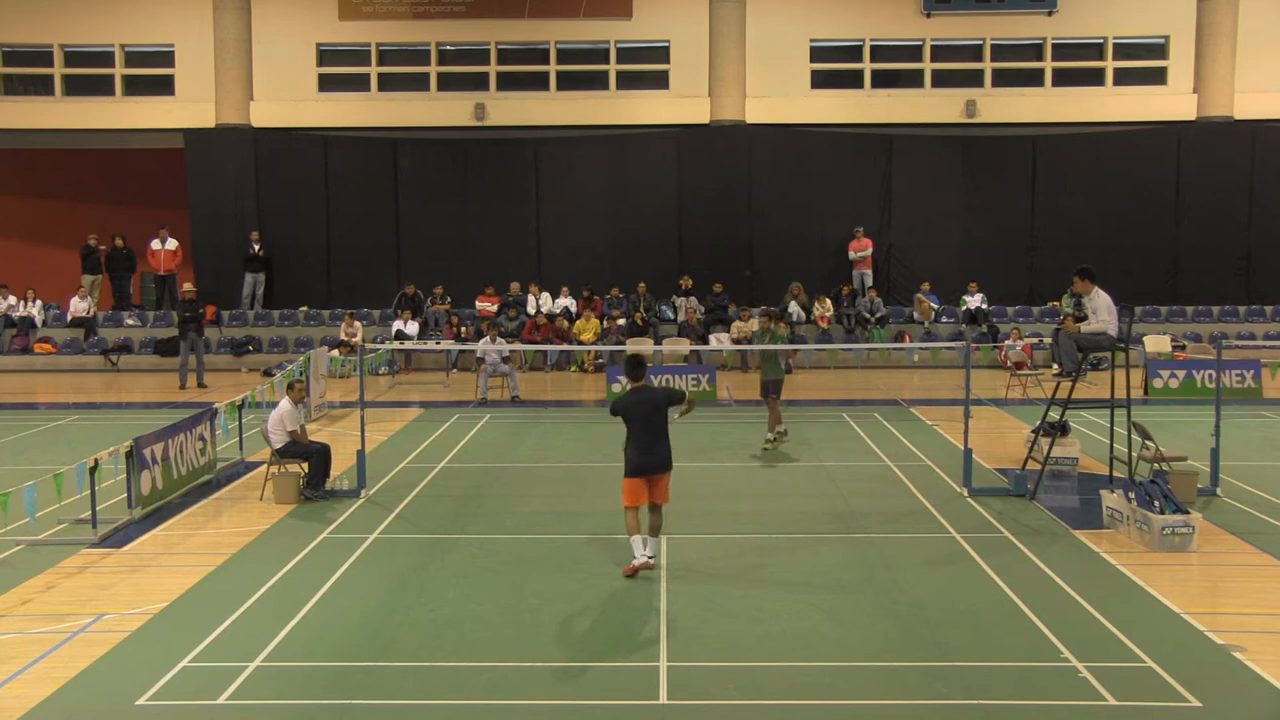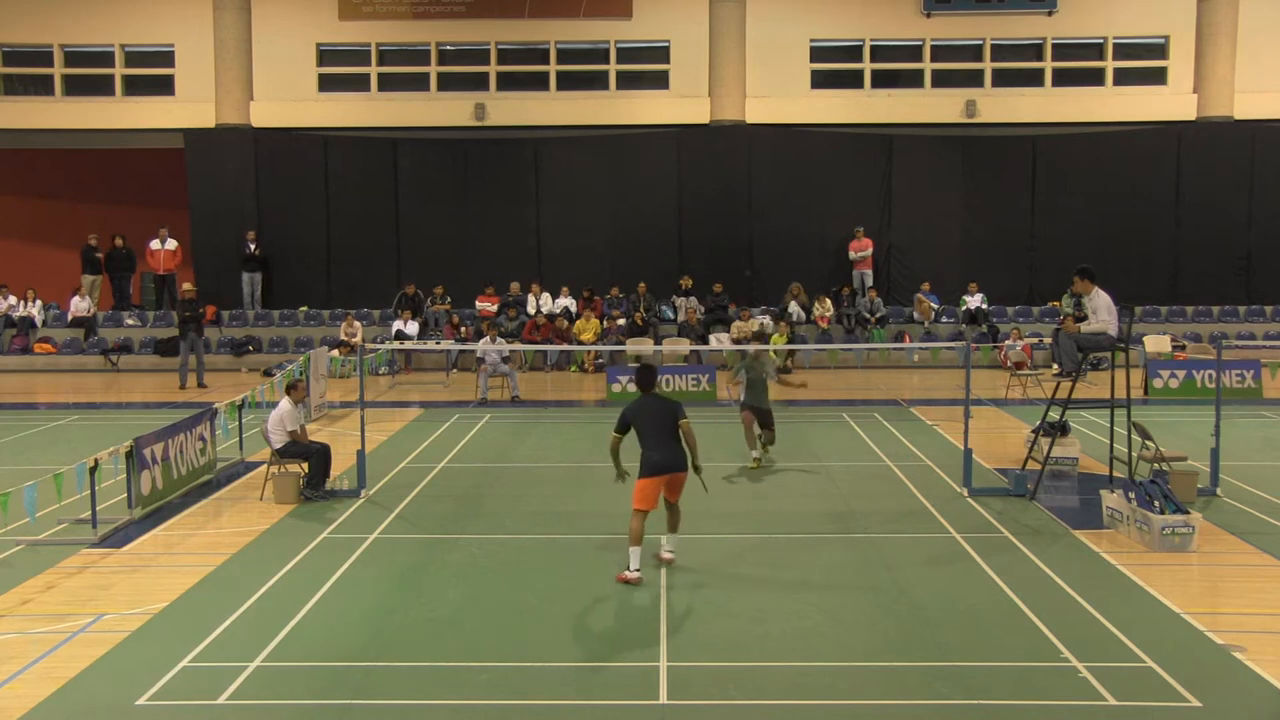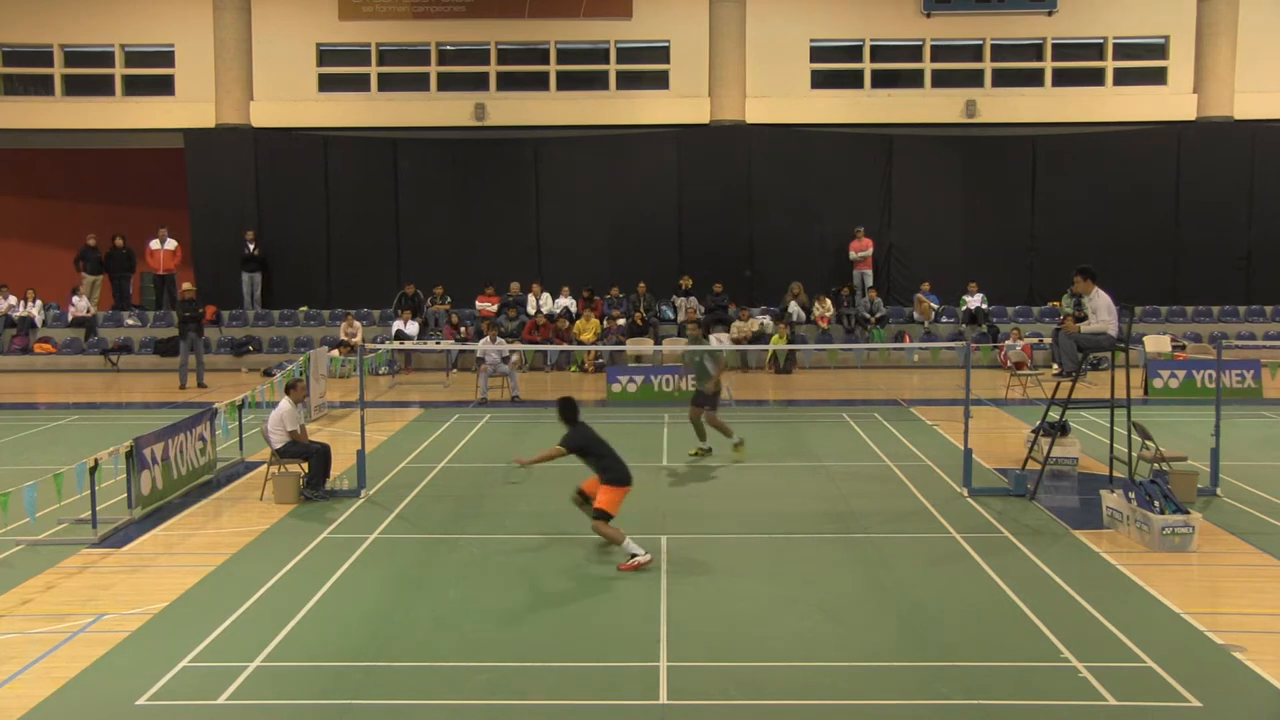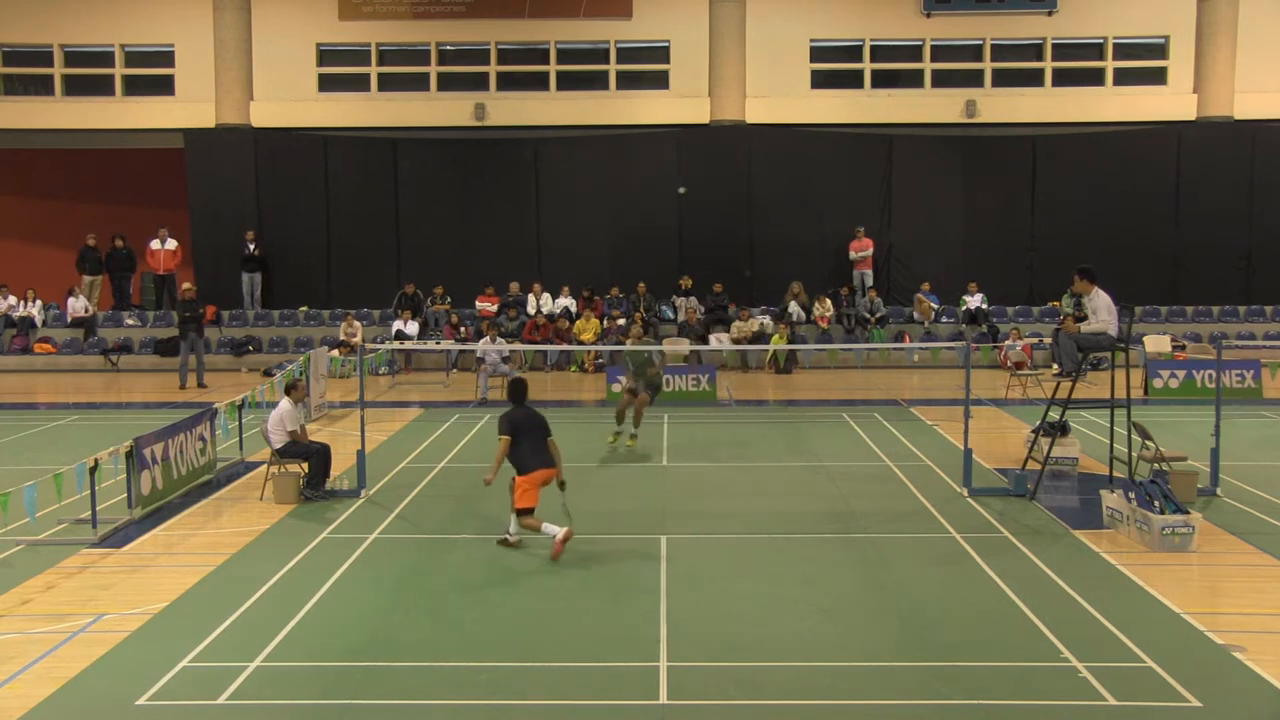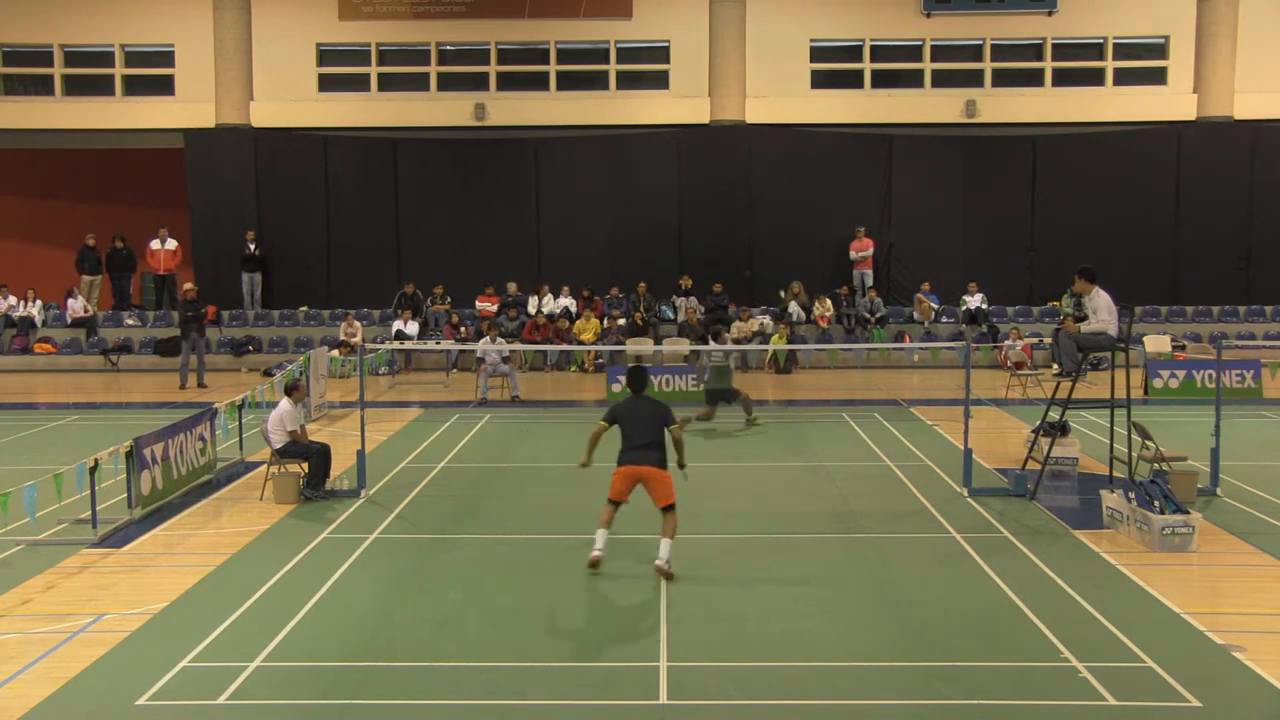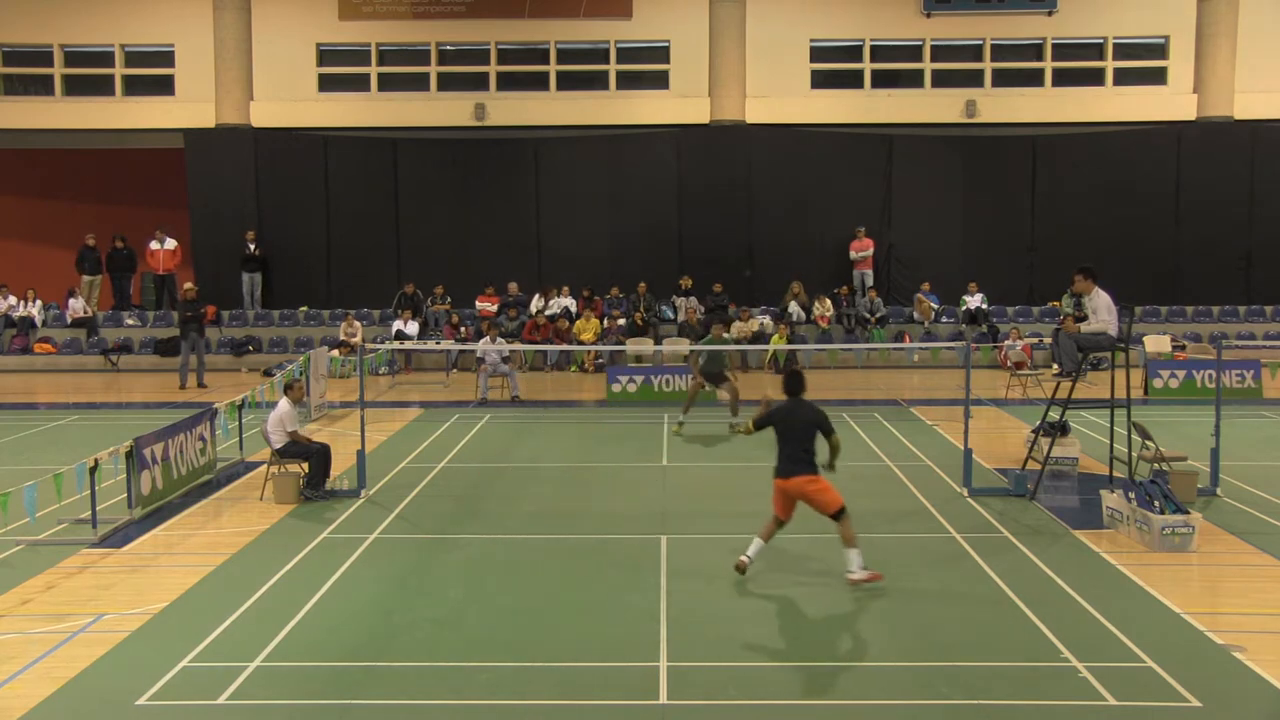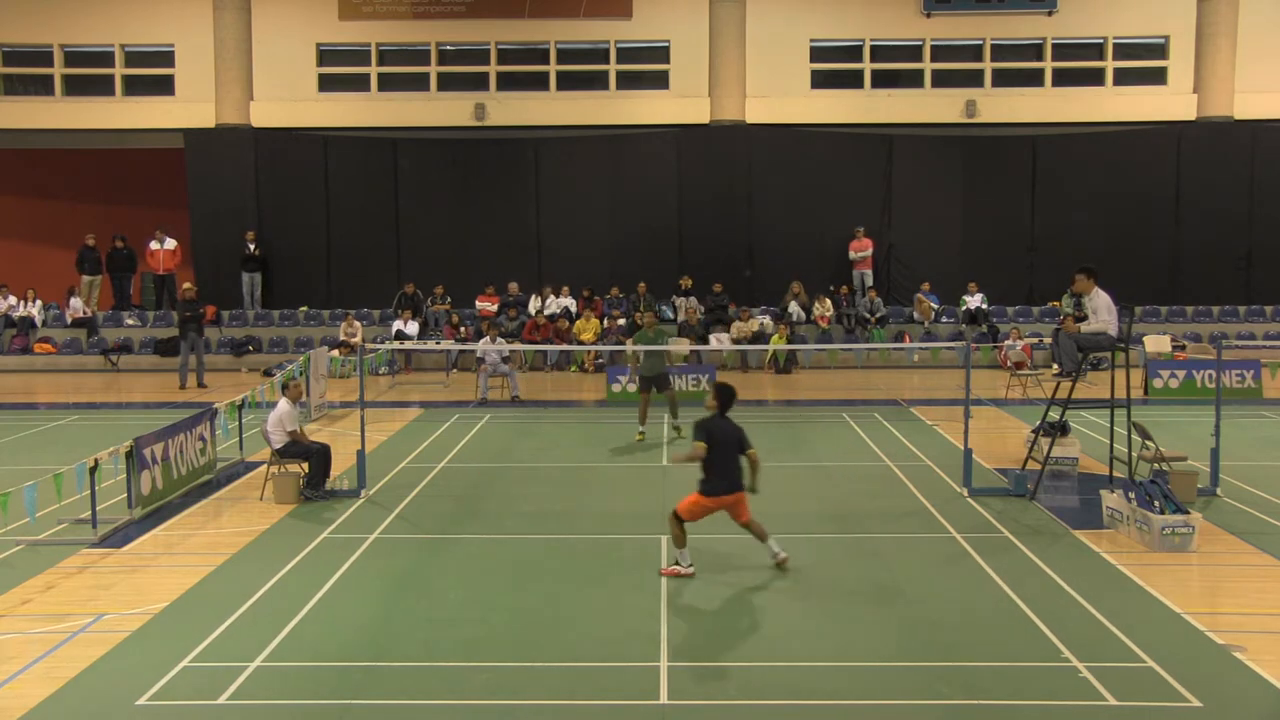
dt=0.7s
person 1, frame 1
left shoulder: (621, 402)
right shoulder: (662, 394)
right elbow: (690, 399)
right wrist: (686, 409)
left hip: (635, 464)
right hip: (661, 462)
left knee: (631, 509)
right knee: (655, 508)
left ankle: (639, 556)
right ankle: (650, 555)
person 1, frame 2
left shoulder: (630, 410)
right shoulder: (673, 405)
left elbow: (614, 444)
right elbow: (687, 430)
left wrist: (618, 468)
right wrist: (695, 460)
left hip: (652, 465)
right hip: (678, 463)
left knee: (638, 515)
right knee: (672, 504)
left ankle: (633, 570)
right ankle: (669, 551)
person 1, frame 3
left shoulder: (574, 436)
right shoulder: (580, 428)
left elbow: (555, 453)
left wrist: (529, 461)
left hip: (615, 481)
right hip: (608, 476)
left knee: (598, 526)
right knee: (578, 497)
left ankle: (640, 555)
right ankle: (608, 531)
person 1, frame 4
left shoulder: (506, 418)
right shoulder: (539, 417)
left elbow: (504, 446)
right elbow: (552, 446)
left wrist: (493, 473)
right wrist: (560, 474)
left hip: (530, 471)
right hip: (548, 468)
left knee: (525, 519)
right knee: (515, 487)
left ankle: (559, 533)
right ankle: (512, 535)
person 1, frame 5
left shoulder: (618, 407)
right shoulder: (661, 408)
left elbow: (596, 432)
right elbow: (677, 436)
left wrist: (587, 457)
right wrist: (681, 459)
left hip: (626, 465)
right hip: (655, 466)
left knee: (611, 506)
right knee: (669, 513)
left ankle: (598, 550)
right ankle: (662, 560)
person 1, frame 6
left shoulder: (775, 412)
right shoulder: (816, 413)
left elbow: (747, 430)
right elbow: (835, 444)
left wrist: (763, 411)
right wrist: (831, 461)
left hip: (782, 478)
right hip: (806, 477)
left knee: (777, 521)
right knee: (842, 517)
left ankle: (747, 557)
right ankle: (856, 571)
person 1, frame 7
left shoulder: (703, 425)
right shoulder: (736, 429)
left elbow: (700, 454)
right elbow: (754, 458)
left wrist: (683, 458)
right wrist: (753, 483)
left hip: (712, 493)
right hip: (736, 490)
left knee: (675, 518)
right knee: (747, 522)
left ankle: (685, 565)
right ankle: (778, 554)
